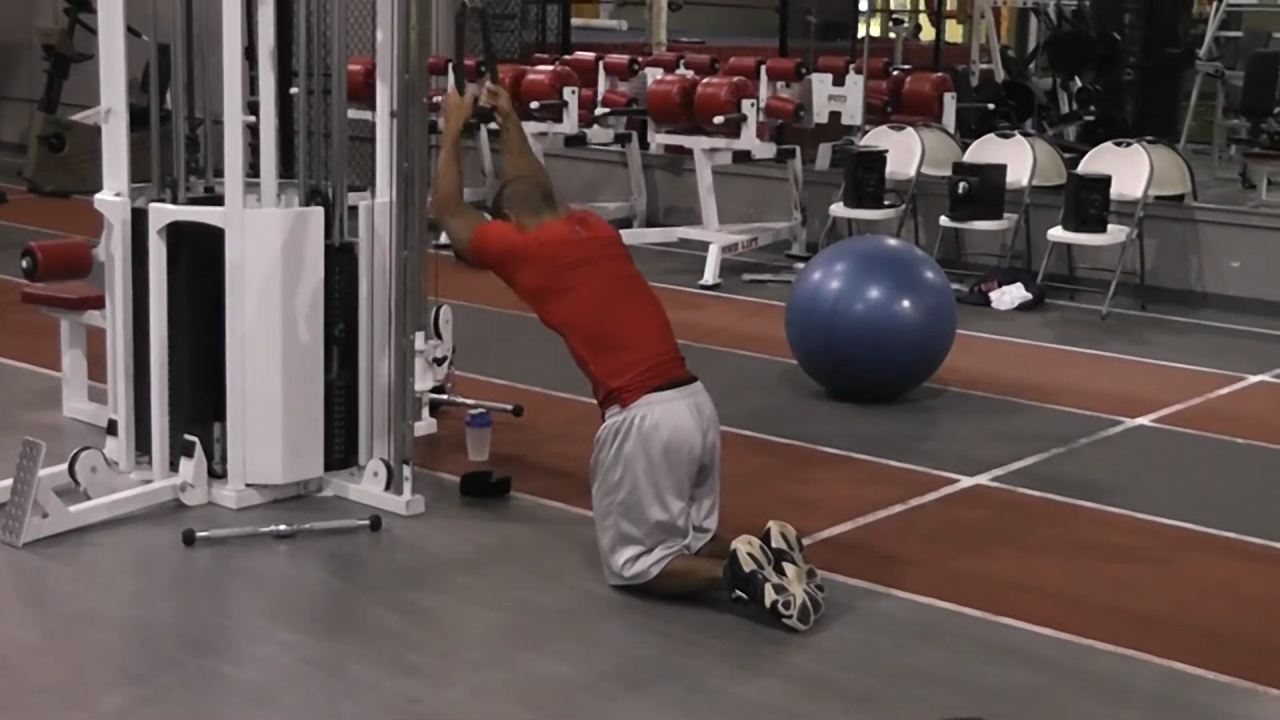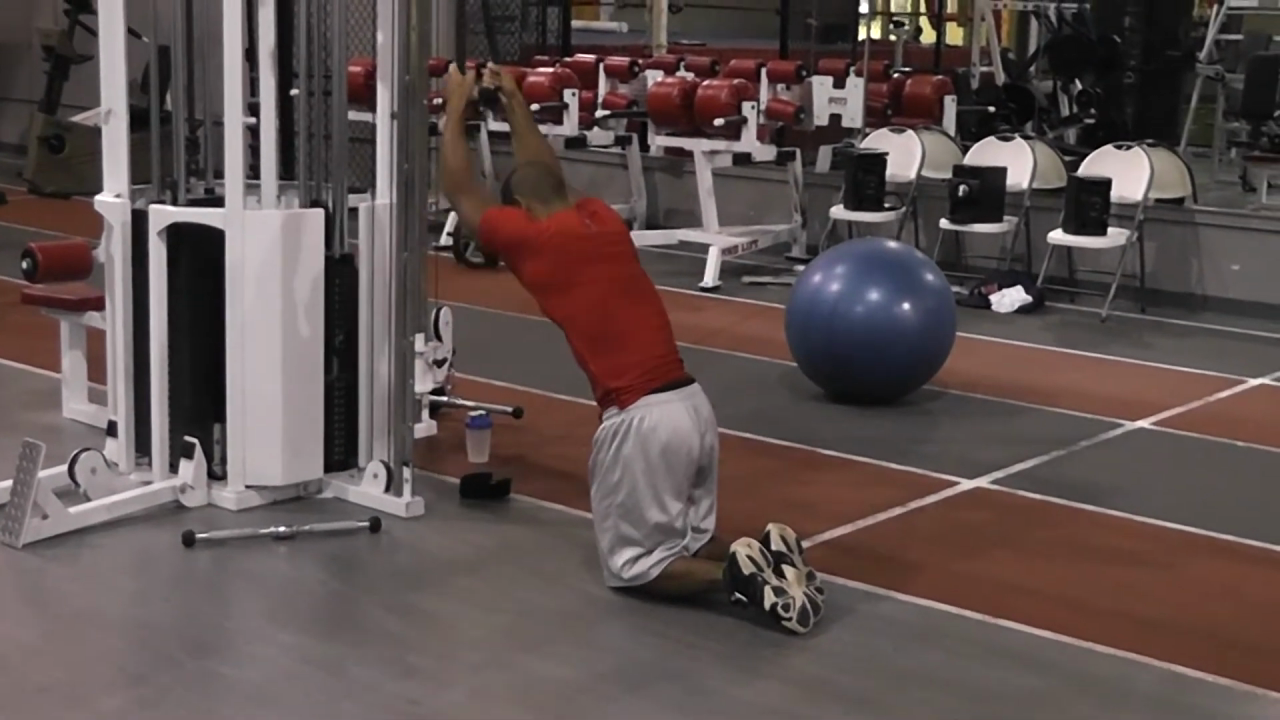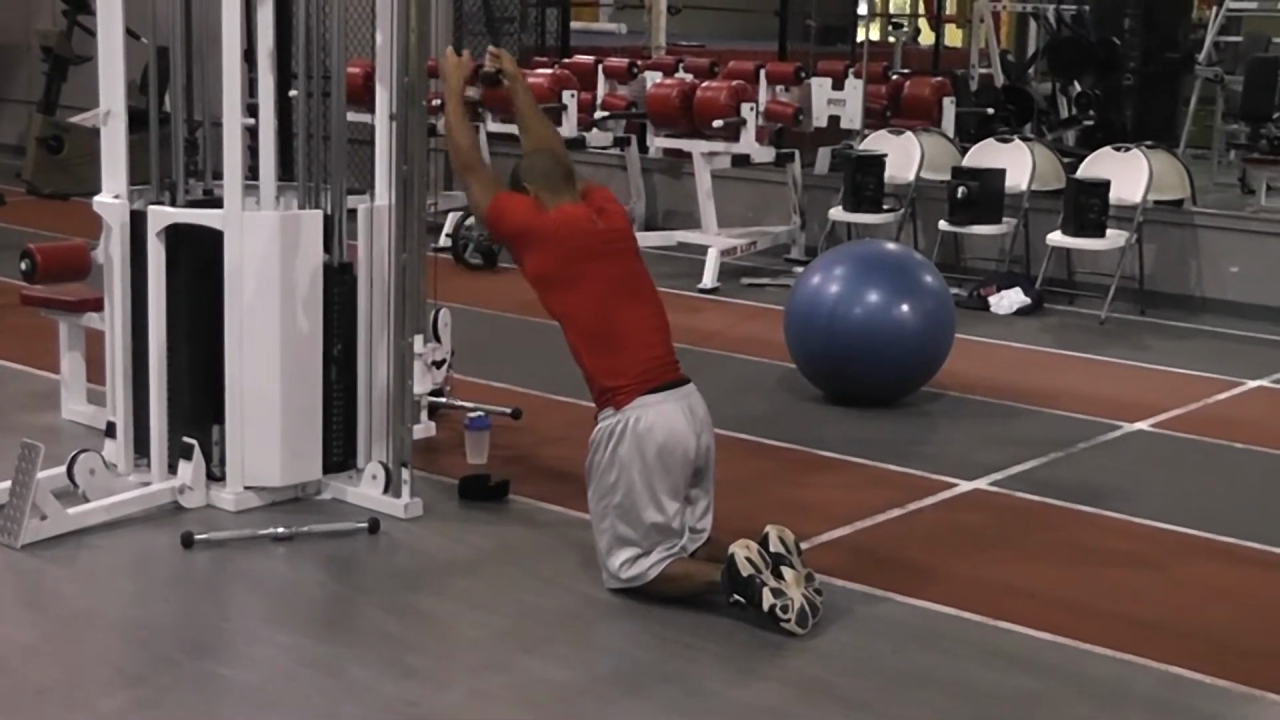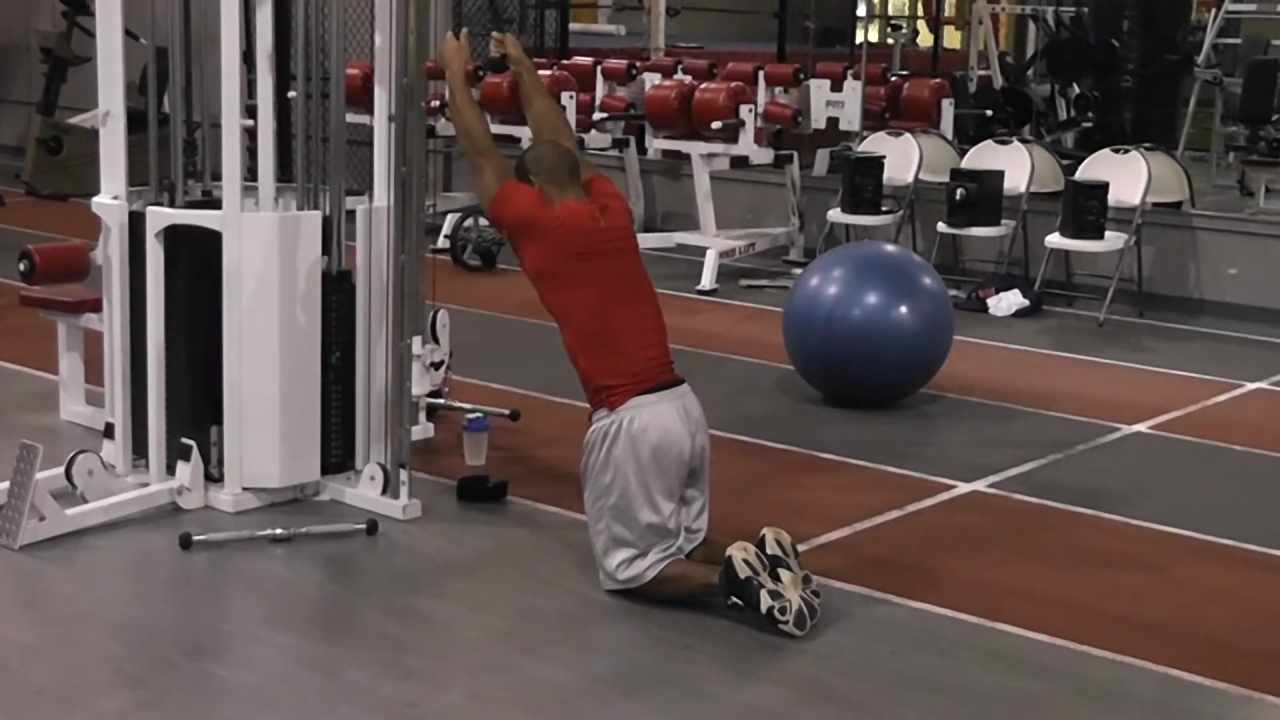
dt=0.2s
person 1, frame 1
left shoulder: (525, 248)
right shoulder: (594, 229)
left elbow: (447, 211)
right elbow: (536, 192)
left wrist: (453, 130)
right wrist: (507, 122)
left hip: (642, 419)
right hip: (694, 403)
left knee: (631, 564)
right knee: (688, 541)
left ankle: (736, 573)
right ankle: (764, 549)
person 1, frame 2
left shoulder: (534, 239)
right shoulder: (603, 220)
left elbow: (460, 189)
right elbow: (547, 174)
left wrist: (456, 107)
right wrist: (514, 103)
left hip: (640, 420)
right hip: (692, 405)
left knee: (632, 565)
right knee: (687, 542)
left ankle: (737, 574)
right ankle: (763, 552)
person 1, frame 3
left shoulder: (539, 230)
right shoulder: (608, 212)
left elbow: (468, 167)
right elbow: (554, 160)
left wrist: (454, 88)
right wrist: (516, 85)
left hip: (635, 421)
right hip: (687, 405)
left knee: (630, 567)
right knee: (686, 543)
left ankle: (736, 576)
right ankle: (760, 552)
person 1, frame 4
left shoulder: (541, 223)
right shoulder: (611, 208)
left elbow: (481, 152)
right elbow: (563, 145)
left wrist: (456, 74)
right wrist: (523, 68)
left hip: (629, 421)
right hip: (682, 404)
left knee: (628, 568)
right knee: (681, 544)
left ankle: (734, 579)
right ankle: (761, 556)
